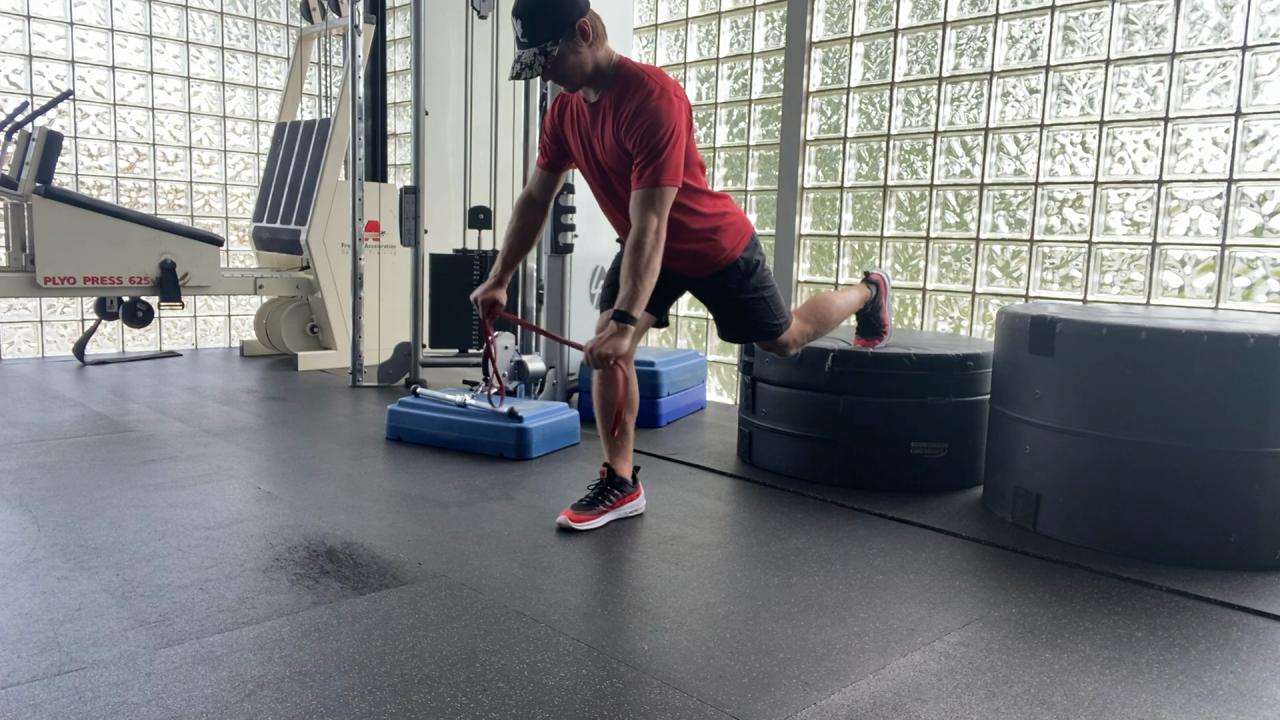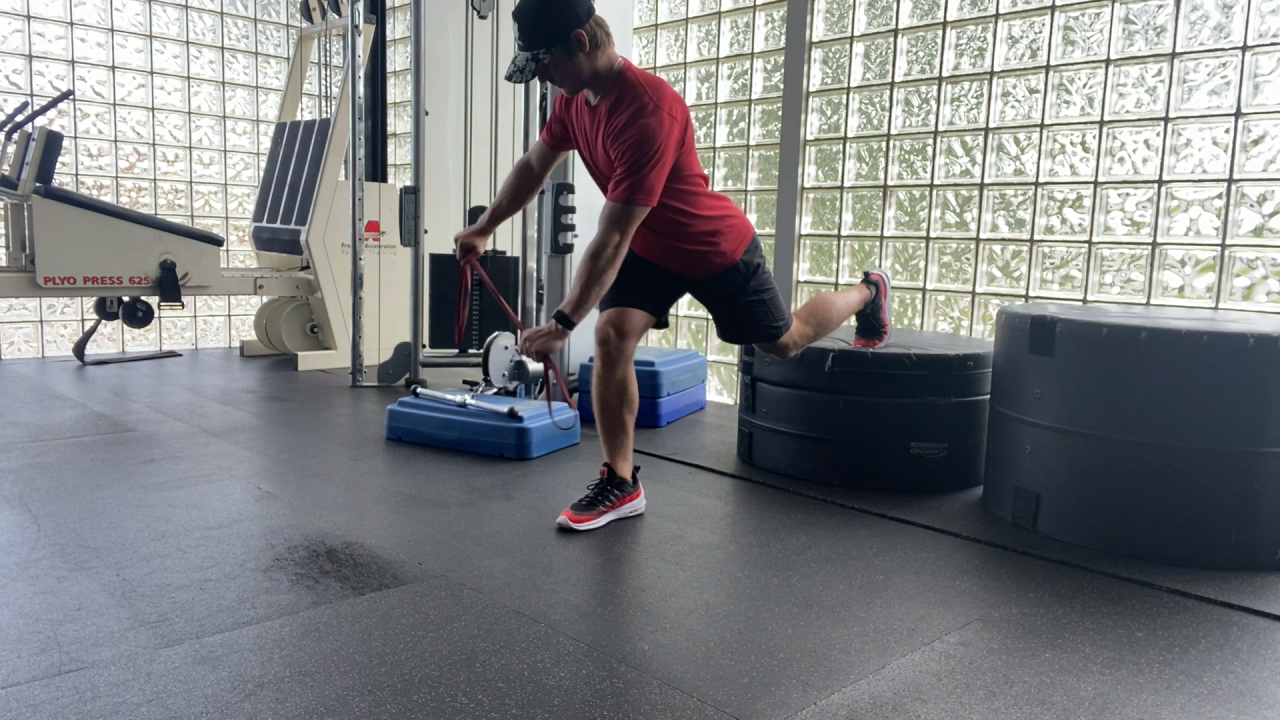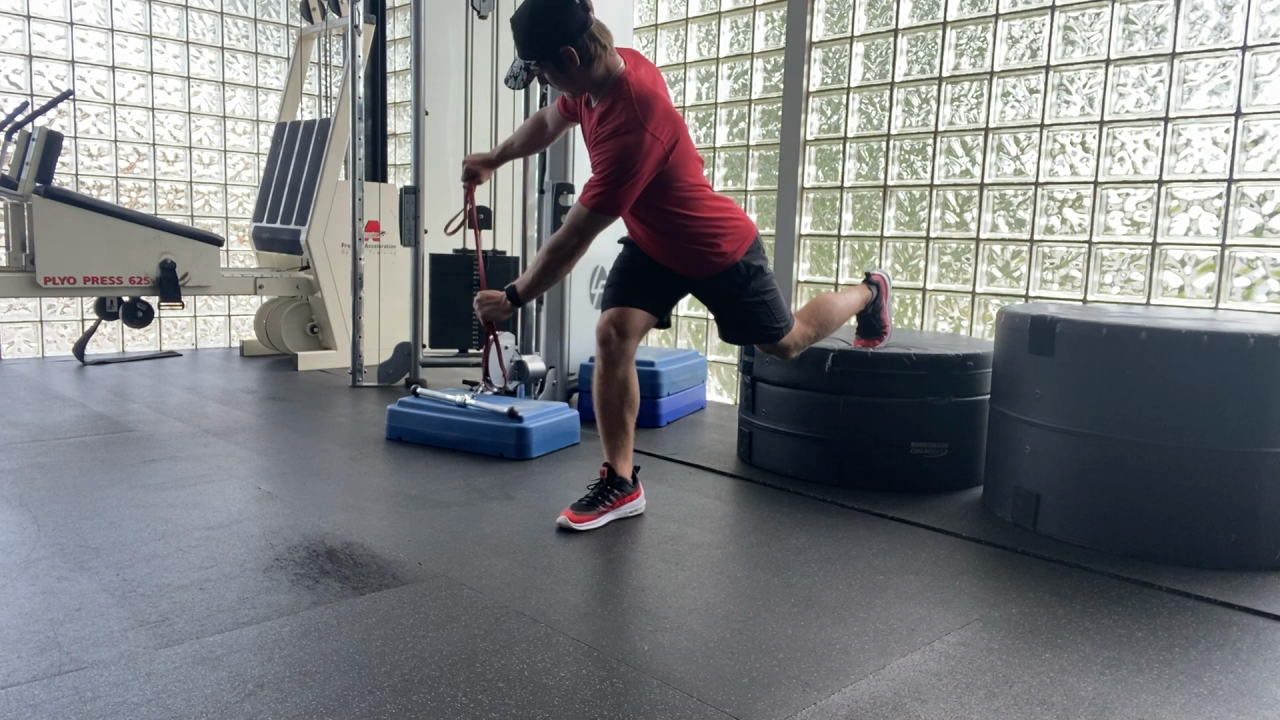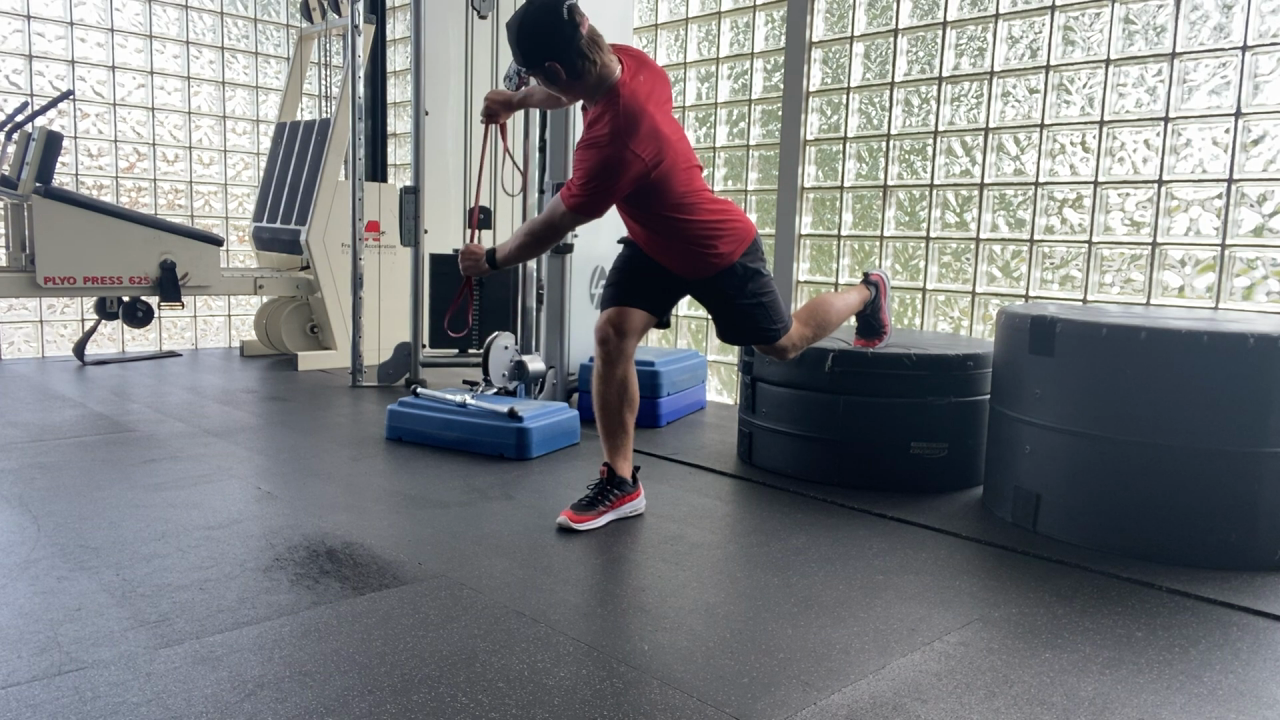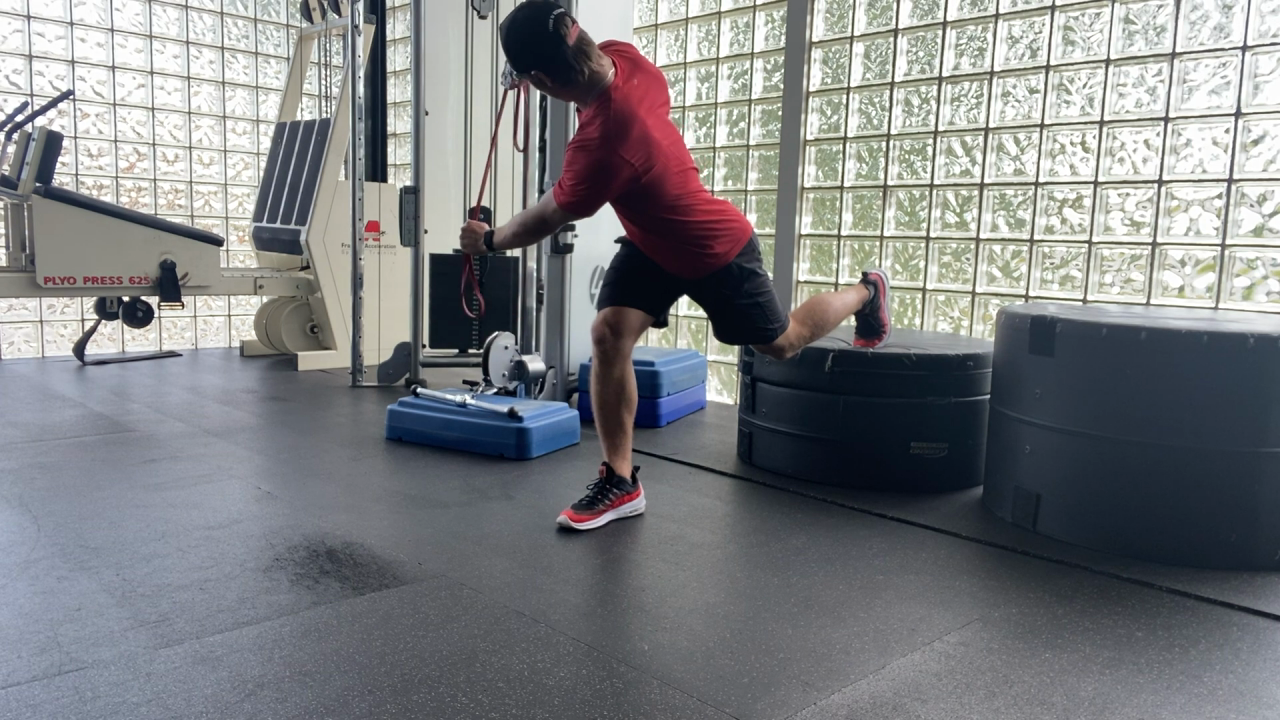
dt=0.3s
person 1, frame 1
left shoulder: (653, 99)
right shoulder: (563, 110)
left elbow: (649, 226)
right elbow: (535, 197)
left wrist: (627, 322)
right wrist: (498, 280)
left hip: (716, 246)
right hip: (646, 245)
left knee: (783, 340)
right knee: (607, 342)
left ankle: (868, 291)
right ankle: (621, 483)
person 1, frame 2
left shoulder: (648, 113)
right shoulder: (576, 95)
left elbow: (612, 237)
right elbow: (534, 165)
left wrist: (562, 323)
right wrist: (484, 226)
left hip: (717, 248)
right hip: (651, 247)
left knee: (784, 342)
right knee: (611, 338)
left ankle: (868, 292)
right ankle: (621, 483)
person 1, frame 3
left shoulder: (634, 126)
right shoulder: (601, 77)
left elbow: (575, 236)
right elbow: (548, 122)
left wrist: (514, 297)
right wrist: (493, 158)
left hip: (718, 249)
right hip: (653, 244)
left knee: (784, 343)
right knee: (613, 336)
left ankle: (869, 292)
right ankle: (620, 483)
person 1, frame 4
left shoulder: (614, 140)
right shoulder: (626, 60)
left elbow: (552, 226)
left wrist: (490, 259)
right wrist: (517, 100)
left hip: (718, 250)
right hip: (654, 241)
left knee: (783, 344)
right knee: (611, 336)
left ankle: (867, 293)
right ankle: (620, 483)
person 1, frame 5
left shoulder: (602, 144)
right shoulder: (622, 57)
left elbow: (547, 218)
left wrist: (488, 240)
left hip: (714, 250)
right hip: (651, 241)
left knee: (781, 342)
right knee: (609, 336)
left ankle: (866, 292)
right ankle: (620, 482)
